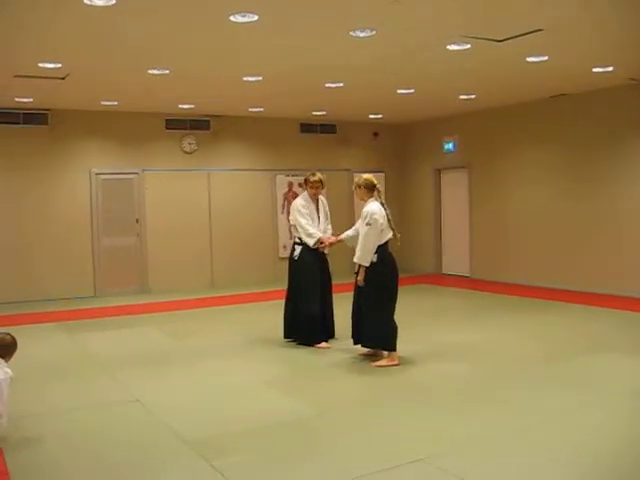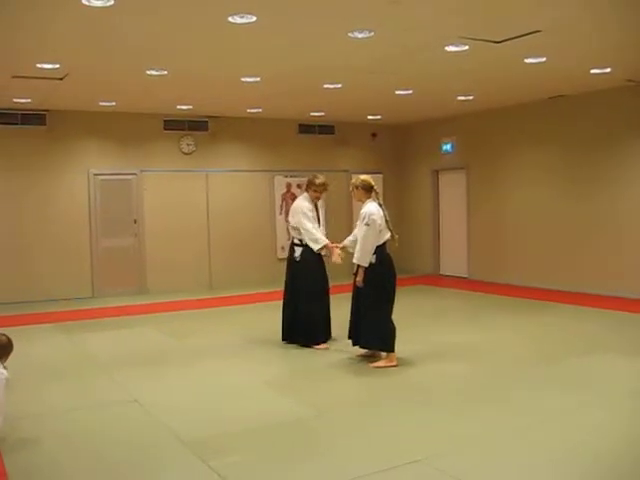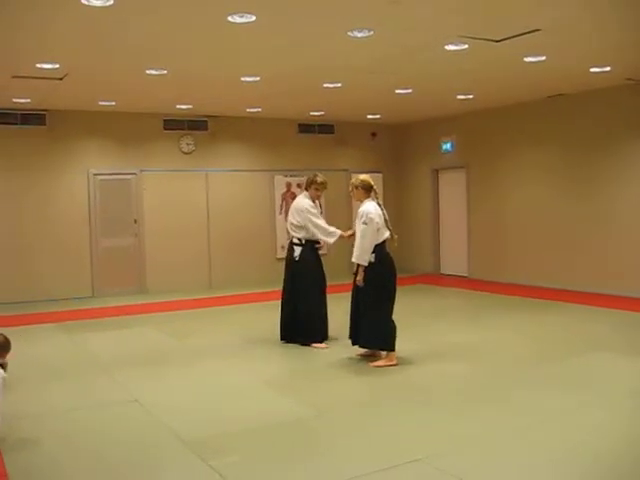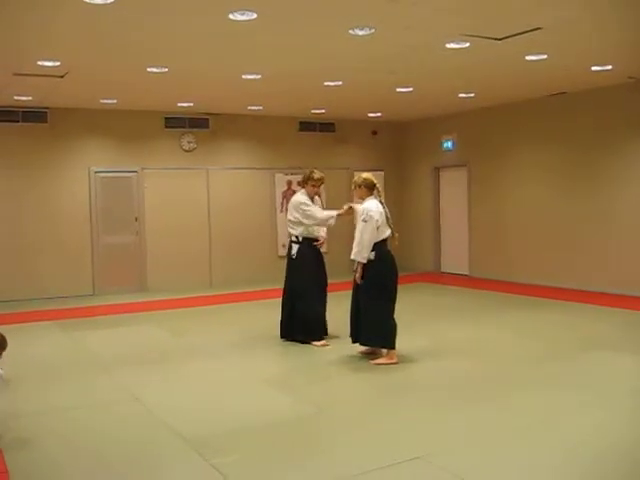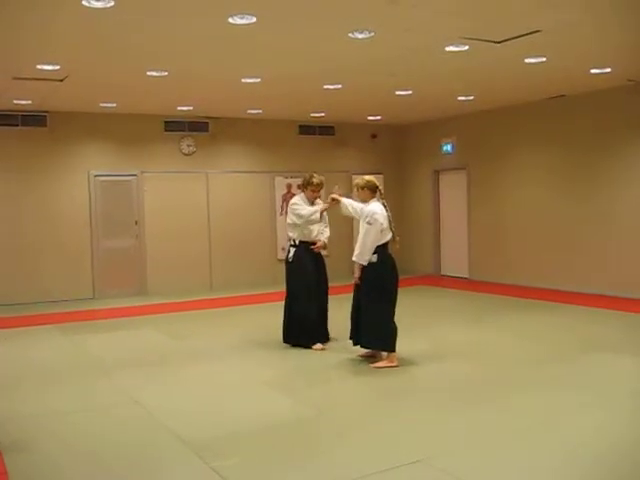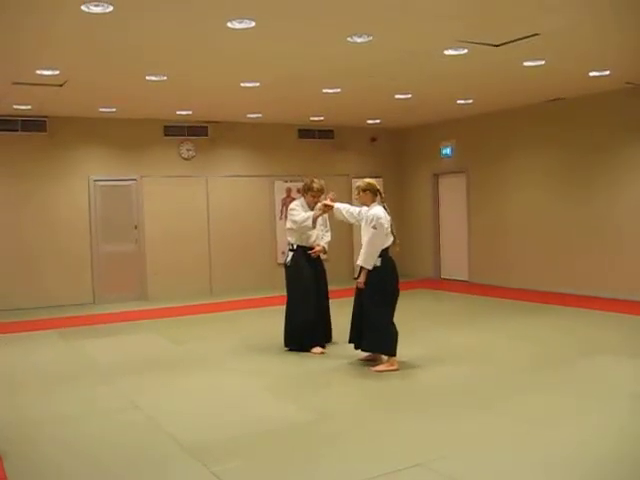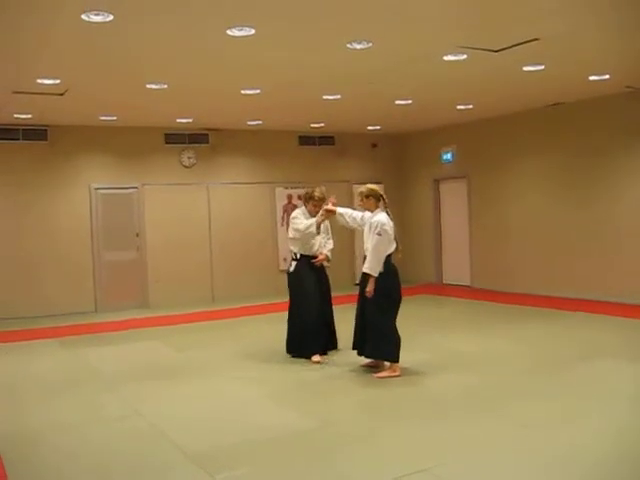
dt=0.2s
person 1, frame 1
left shoulder: (371, 210)
right shoulder: (374, 207)
left elbow: (368, 243)
right elbow: (359, 230)
left wrist: (362, 270)
right wrist: (337, 239)
left hip: (379, 264)
right hip: (378, 263)
left knee: (381, 308)
right knee: (369, 305)
left ankle: (391, 355)
right ankle: (377, 347)
person 1, frame 2
left shoulder: (369, 211)
right shoulder: (372, 208)
left elbow: (366, 243)
right elbow: (360, 234)
left wrist: (361, 271)
right wrist: (344, 245)
left hip: (376, 265)
right hip: (376, 263)
left knee: (379, 309)
right knee: (367, 306)
left ankle: (390, 356)
right ankle: (374, 348)
person 1, frame 3
left shoulder: (367, 210)
right shoulder: (373, 207)
left elbow: (365, 243)
left wrist: (361, 270)
left hip: (376, 264)
right hip: (378, 261)
left knee: (379, 308)
right knee: (367, 306)
left ankle: (390, 355)
right ankle: (375, 348)
person 1, frame 4
left shoulder: (368, 208)
right shoulder: (375, 204)
left elbow: (364, 240)
left wrist: (359, 267)
right wrist: (355, 209)
left hip: (377, 262)
right hip: (379, 259)
left knee: (380, 306)
right knee: (368, 303)
left ankle: (390, 353)
right ankle: (376, 346)
person 1, frame 5
left shoulder: (372, 211)
right shoulder: (374, 207)
left elbow: (366, 242)
right elbow: (358, 209)
left wrist: (358, 268)
right wrist: (340, 200)
left hip: (378, 264)
right hip: (378, 262)
left knee: (380, 309)
right knee: (368, 306)
left ankle: (391, 356)
right ankle: (377, 349)
person 1, frame 6
left shoulder: (376, 215)
right shoulder: (369, 211)
left elbow: (371, 247)
right elbow: (352, 212)
left wrist: (363, 273)
right wrist: (333, 205)
left hip: (380, 268)
right hip: (376, 267)
left knee: (381, 313)
right knee: (368, 310)
left ankle: (391, 360)
right ankle: (377, 352)
person 1, frame 7
left shoulder: (380, 221)
right shoulder: (371, 217)
left elbow: (376, 254)
right elbow: (354, 217)
left wrist: (371, 281)
right wrist: (335, 210)
left hip: (382, 275)
right hip: (377, 274)
left knee: (383, 319)
right knee: (371, 316)
left ankle: (393, 366)
right ankle: (379, 359)
person 2, frame 1
left shoulder: (322, 202)
right shoulder: (299, 204)
left elbow: (327, 225)
right elbow: (306, 228)
left wrist: (326, 240)
right wrist: (322, 239)
left hip: (318, 251)
right hip: (303, 252)
left knee: (322, 292)
right knee: (308, 295)
left ankle: (321, 332)
right ankle: (311, 336)
person 2, frame 2
left shoulder: (316, 204)
right shoulder: (301, 205)
right elbow: (310, 231)
left wrist: (326, 245)
right wrist: (329, 246)
left hip: (313, 251)
right hip: (302, 252)
left knee: (319, 292)
right knee: (307, 295)
left ankle: (303, 334)
right ankle: (311, 337)
person 2, frame 3
left shoulder: (312, 202)
right shoulder: (303, 204)
right elbow: (319, 226)
left wrist: (321, 241)
right wrist: (342, 234)
left hip: (308, 250)
right hip: (301, 252)
left knee: (314, 291)
right knee: (306, 294)
left ankle: (296, 333)
right ankle: (310, 336)
person 2, frame 4
left shoulder: (315, 200)
right shoulder: (299, 201)
right elbow: (316, 217)
left wrist: (322, 237)
right wrist: (340, 212)
left hip: (311, 247)
right hip: (300, 249)
left knee: (317, 289)
right knee: (305, 291)
right ankle: (310, 334)
person 2, frame 5
left shoulder: (318, 203)
right shoulder: (296, 203)
left elbow: (324, 226)
right elbow: (306, 216)
left wrist: (323, 241)
right wrist: (325, 207)
left hip: (314, 252)
right hip: (299, 252)
left knee: (319, 293)
right knee: (303, 295)
left ankle: (317, 334)
right ankle: (307, 337)
person 2, frame 6
left shoulder: (320, 209)
right shoulder: (295, 208)
left elbow: (326, 231)
right elbow: (301, 223)
left wrist: (322, 246)
right wrist: (317, 213)
left hip: (314, 256)
right hip: (298, 257)
left knee: (319, 298)
right knee: (302, 300)
left ankle: (319, 337)
right ankle: (306, 342)
person 2, frame 7
left shoulder: (322, 217)
right shoulder: (297, 216)
left elbow: (328, 239)
right elbow: (304, 230)
left wrist: (325, 254)
right wrist: (320, 219)
left hip: (317, 264)
right hip: (301, 265)
left knee: (323, 305)
right knee: (307, 307)
left ankle: (322, 344)
right ankle: (308, 349)
